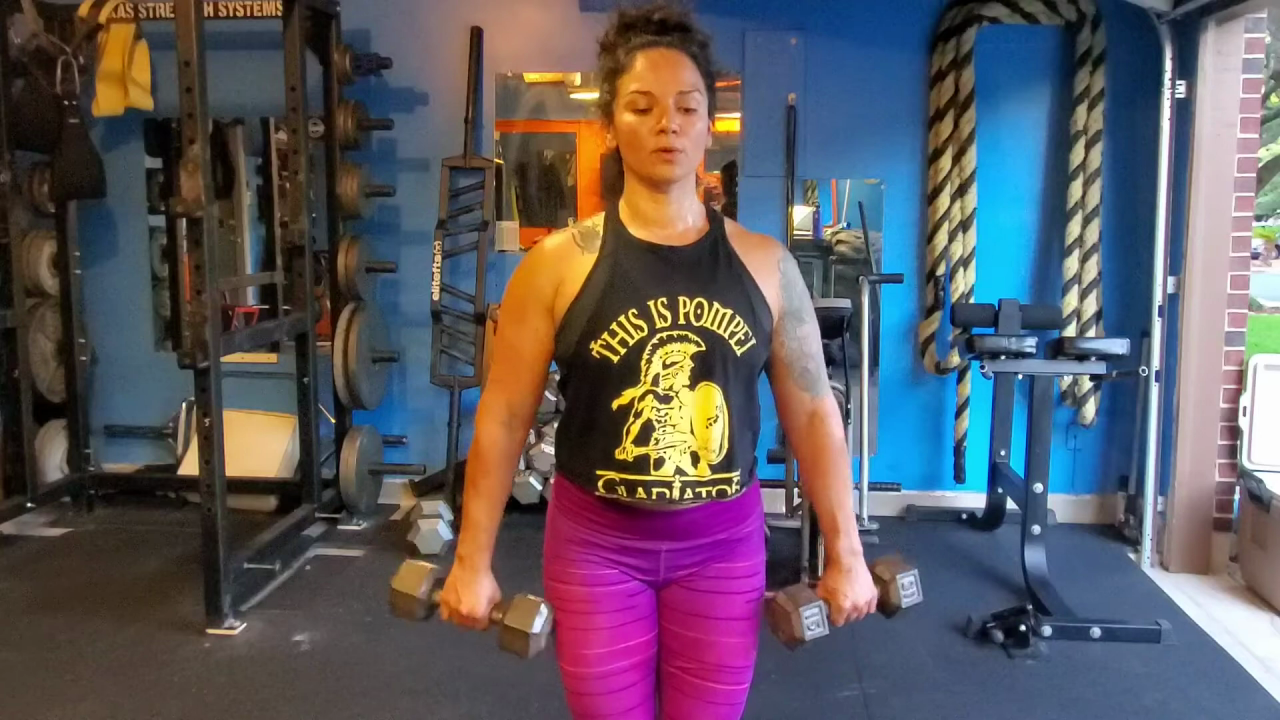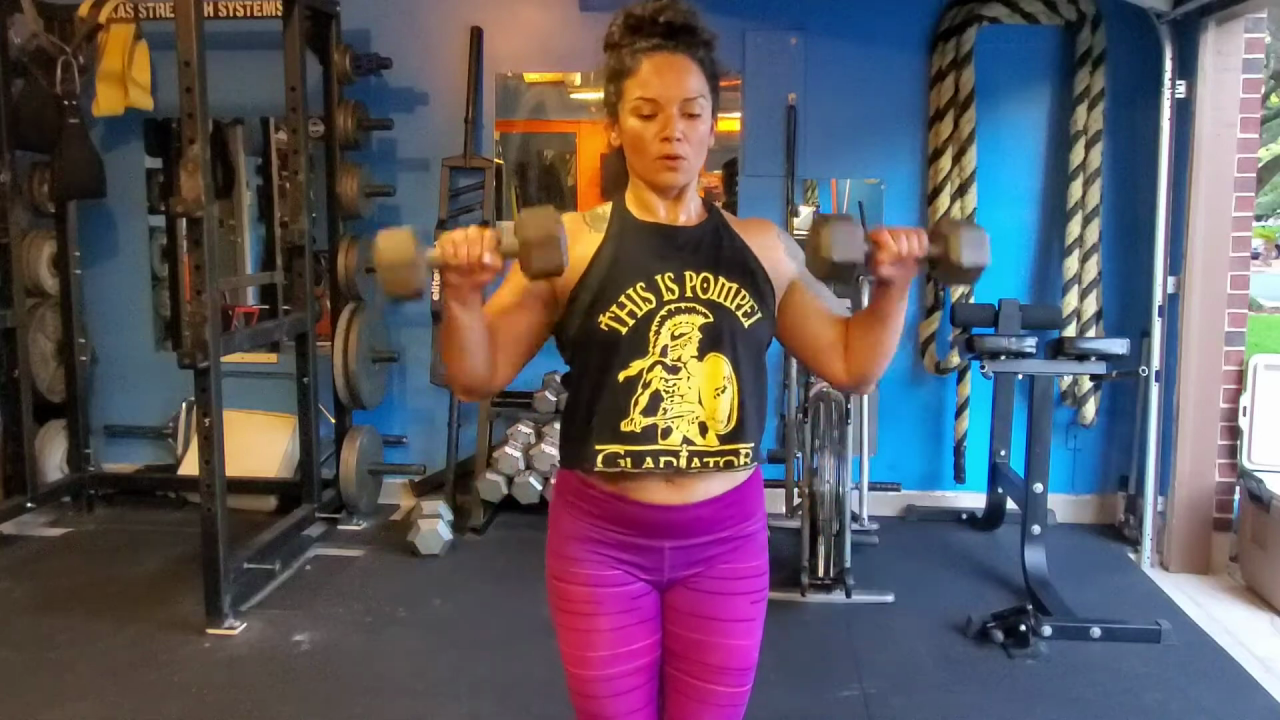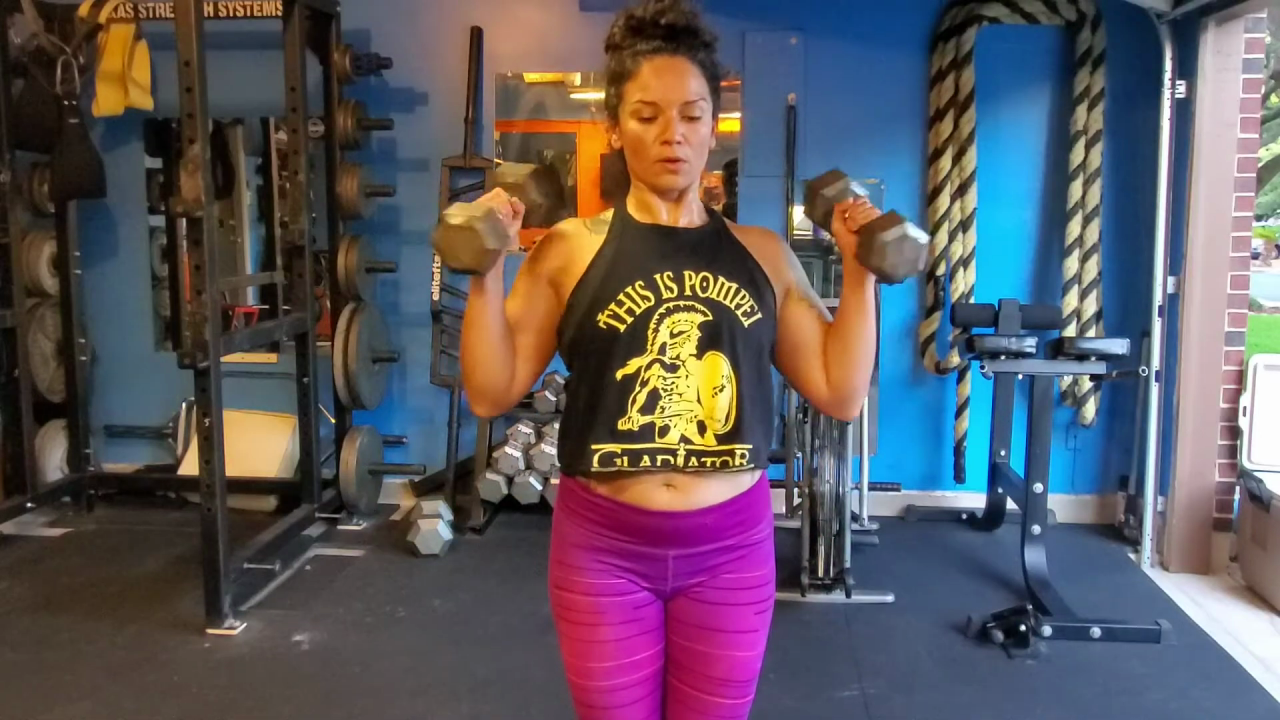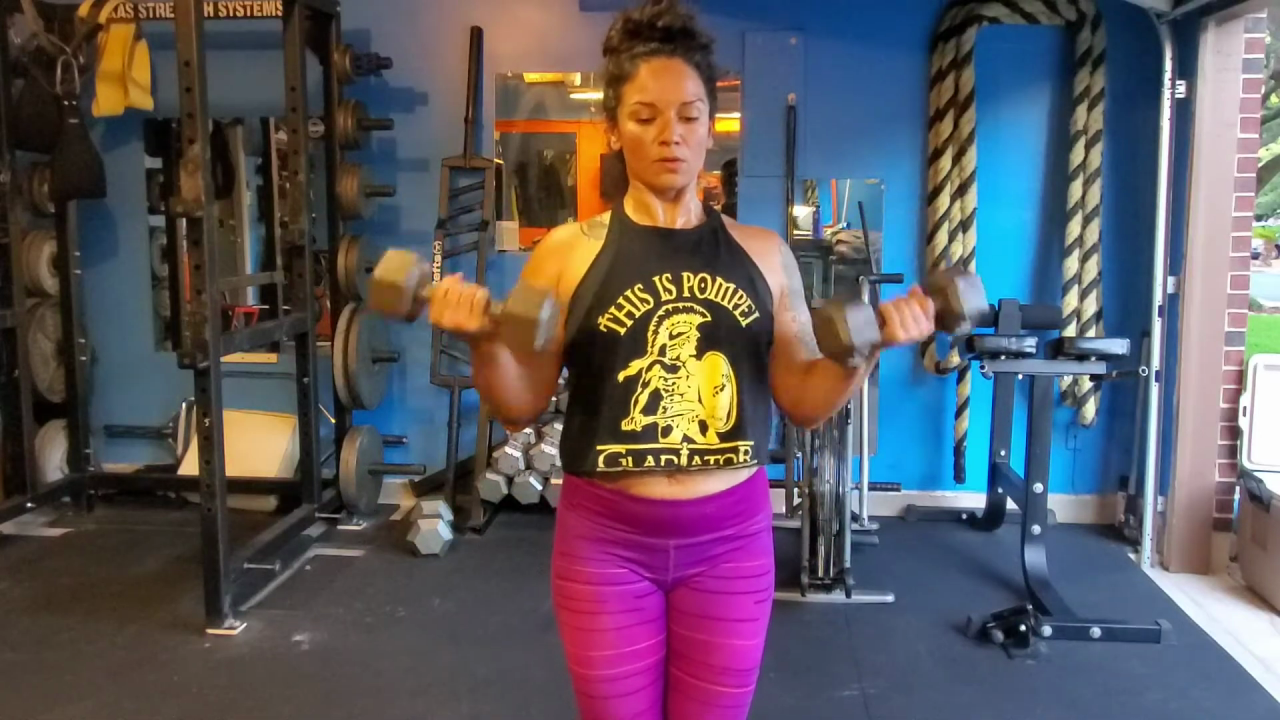
dt=0.7s
person 1, frame 1
left shoulder: (765, 265)
right shoulder: (559, 262)
left elbow: (812, 411)
right elbow: (502, 417)
left wrist: (846, 553)
right wrist: (473, 560)
left hip: (721, 545)
right hip: (596, 541)
person 1, frame 2
left shoulder: (762, 246)
right shoulder: (570, 243)
left elbow: (848, 365)
right elbow: (477, 378)
left wrist: (891, 284)
right wrist: (462, 292)
left hip: (725, 537)
right hip: (601, 537)
person 1, frame 3
left shoulder: (763, 254)
right shoulder: (568, 250)
left elbow: (841, 395)
right elbow: (490, 396)
left wrist: (860, 270)
right wrist: (484, 271)
left hip: (731, 546)
right hip: (602, 544)
person 1, frame 4
left shoulder: (764, 253)
right shoulder: (569, 251)
left elbow: (805, 402)
right elbow: (519, 406)
left wrist: (870, 342)
right wrist: (484, 337)
left hip: (730, 536)
right hip: (605, 537)
